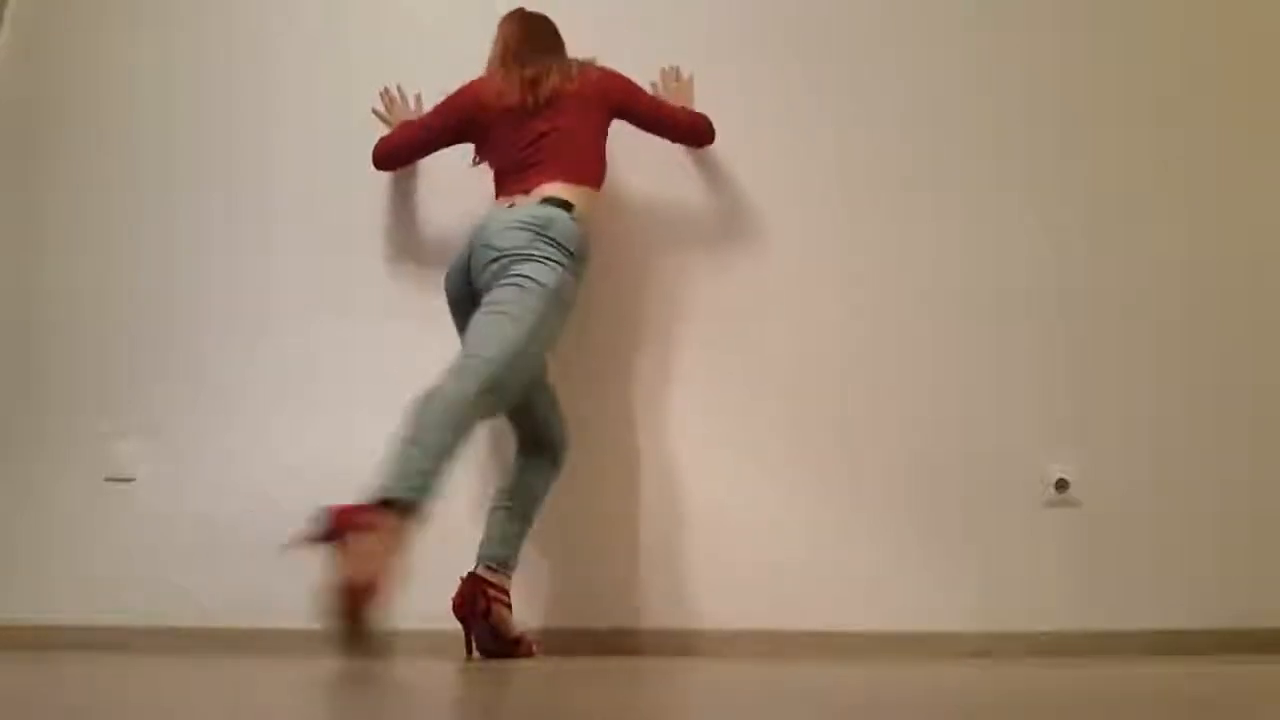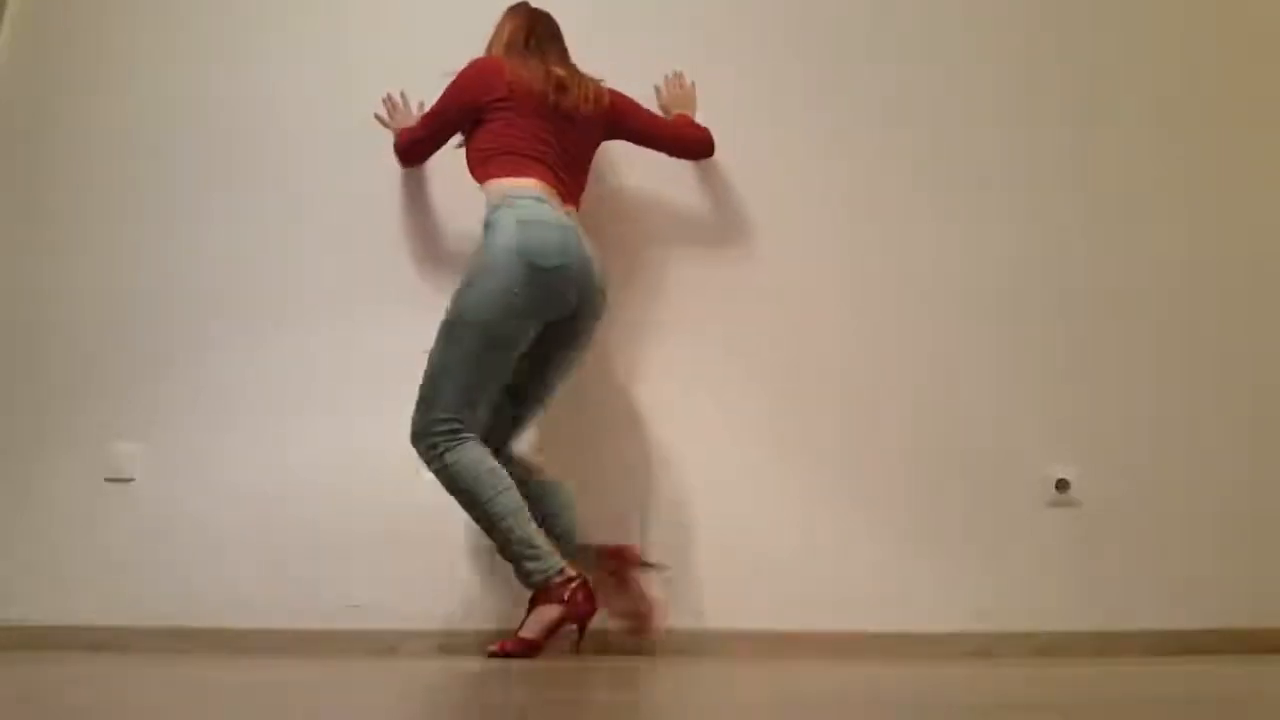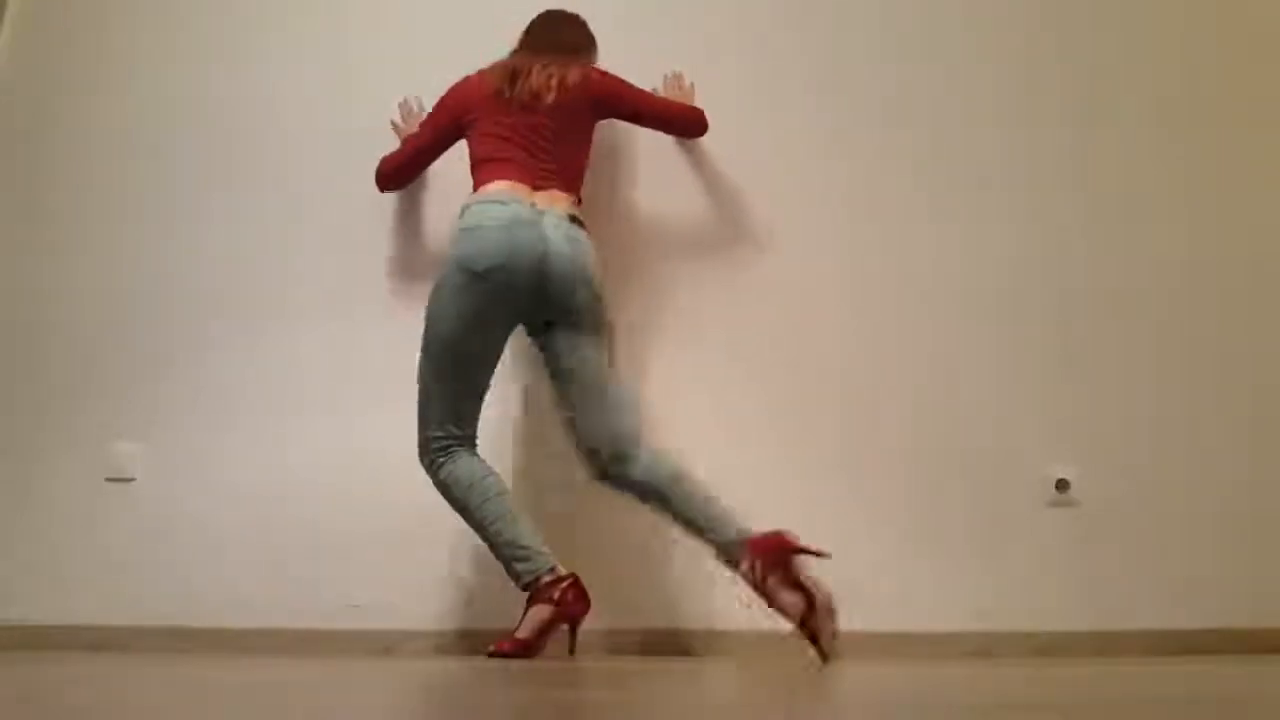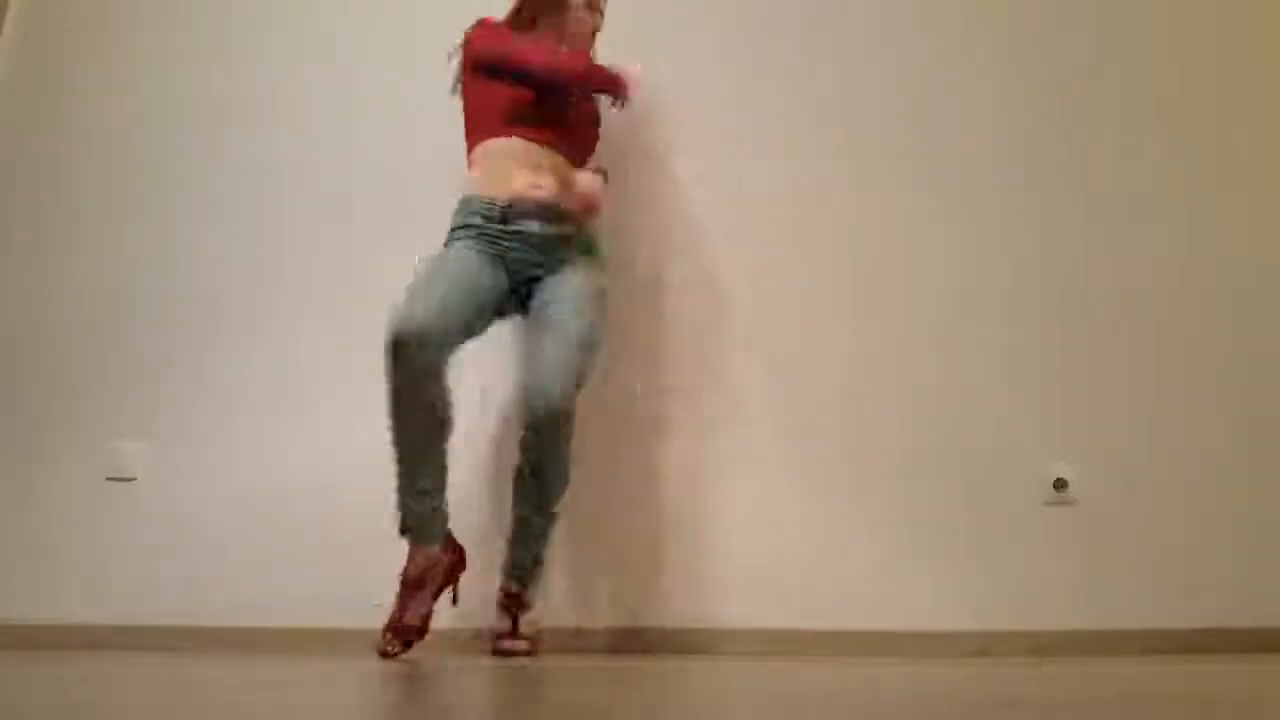
dt=0.7s
person 1, frame 1
left shoulder: (483, 93)
right shoulder: (595, 82)
left elbow: (386, 155)
right elbow: (697, 133)
left wrist: (405, 123)
right wrist: (679, 104)
left hip: (485, 241)
right hip: (538, 241)
left knee: (544, 437)
right knee: (474, 383)
left ankle: (488, 587)
right ankle: (379, 521)
person 1, frame 2
left shoulder: (488, 75)
right shoulder: (593, 97)
left elbow: (412, 150)
right elbow: (698, 144)
left wrist: (403, 125)
right wrist: (680, 112)
left hip: (524, 240)
right hip: (577, 268)
left knee: (441, 432)
right knee: (486, 442)
left ankle: (557, 583)
right ankle: (603, 563)
person 1, frame 3
left shoulder: (476, 88)
right shoulder: (588, 83)
left elbow: (390, 175)
right elbow: (691, 124)
left wrist: (413, 136)
right wrist: (679, 100)
left hip: (489, 237)
right hip: (564, 249)
left knee: (445, 442)
right knee: (617, 451)
left ankle: (549, 584)
right ankle: (757, 555)
person 1, frame 4
left shoulder: (586, 94)
right elbow: (549, 64)
left wrist: (588, 187)
right wrist: (603, 75)
left hip: (567, 251)
right hip: (480, 236)
left knee: (550, 403)
right knee: (412, 335)
left ankle: (518, 590)
right ankle: (430, 548)
